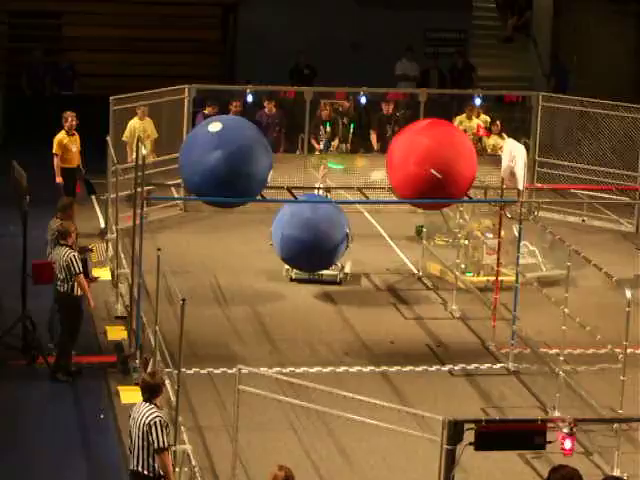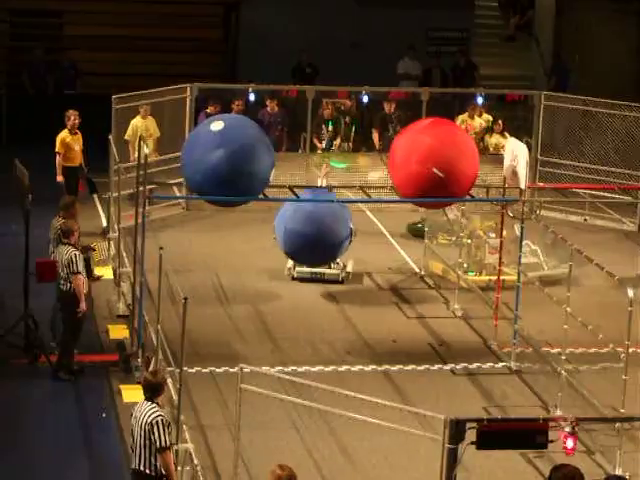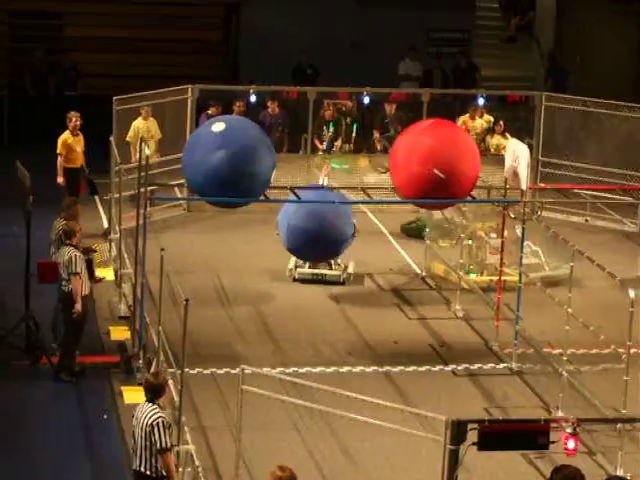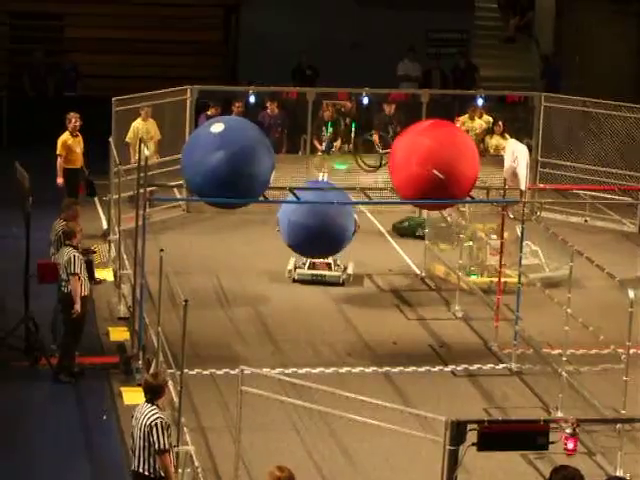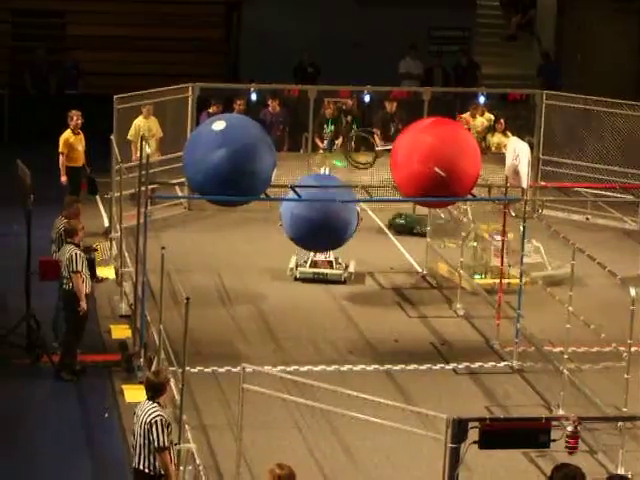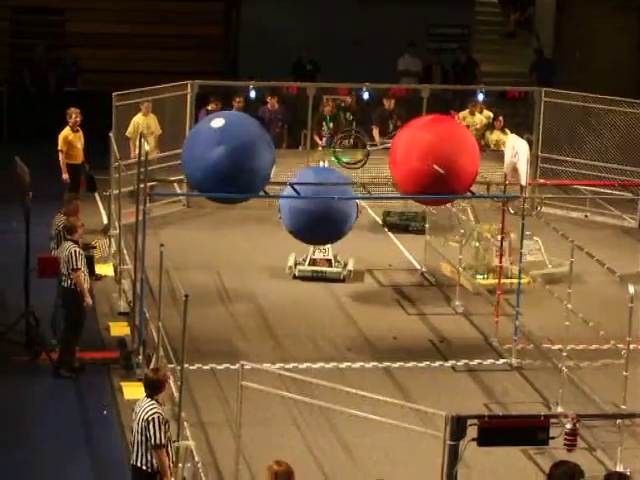
dt=0.1s
person 1, frame 1
left shoulder: (56, 251)
right shoulder: (72, 255)
right elbow: (79, 279)
right wrist: (90, 298)
left hip: (61, 294)
right hip: (71, 297)
left knee: (67, 331)
right knee: (69, 333)
left ankle: (65, 365)
right ankle: (58, 369)
person 1, frame 2
left shoulder: (59, 250)
right shoulder: (74, 253)
right elbow: (77, 278)
right wrist: (83, 301)
left hip: (64, 293)
right hip: (73, 296)
left knee: (69, 331)
right knee: (72, 332)
left ankle: (67, 364)
right ankle: (60, 368)
person 1, frame 3
left shoulder: (62, 251)
right shoulder: (75, 254)
right elbow: (75, 279)
right wrist: (78, 302)
left hip: (65, 294)
right hip: (75, 297)
left knee: (71, 332)
right knee: (73, 334)
left ankle: (69, 365)
right ankle: (62, 369)
person 1, frame 4
left shoulder: (63, 251)
right shoulder: (74, 255)
right elbow: (74, 280)
right wrist: (77, 302)
left hip: (65, 295)
right hip: (74, 298)
left knee: (70, 333)
right knee: (73, 334)
left ankle: (68, 366)
right ankle: (61, 370)
person 1, frame 5
left shoulder: (65, 249)
right shoulder: (75, 252)
right elbow: (76, 278)
right wrist: (82, 300)
left hip: (67, 292)
right hip: (75, 295)
left knee: (72, 330)
right knee: (74, 332)
left ankle: (70, 364)
right ankle: (63, 368)
person 1, frame 6
left shoulder: (64, 246)
right shoulder: (74, 250)
right elbow: (77, 275)
right wrist: (86, 296)
left hip: (66, 289)
right hip: (74, 292)
left knee: (71, 327)
right knee: (73, 329)
left ankle: (69, 361)
right ankle: (61, 365)
